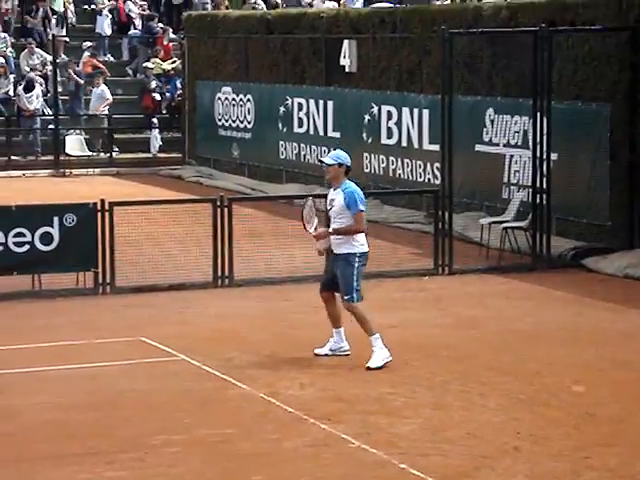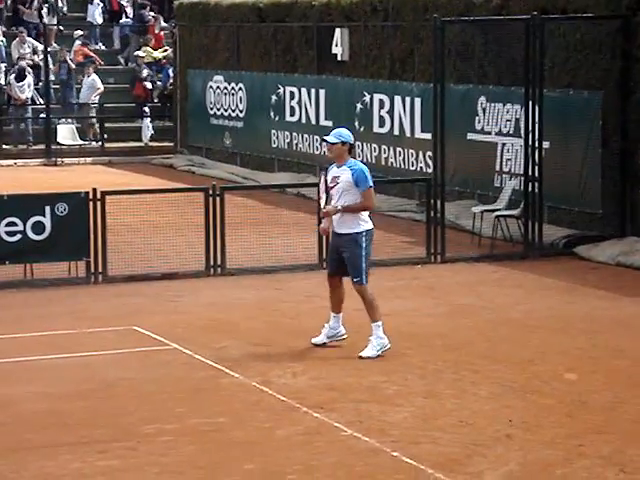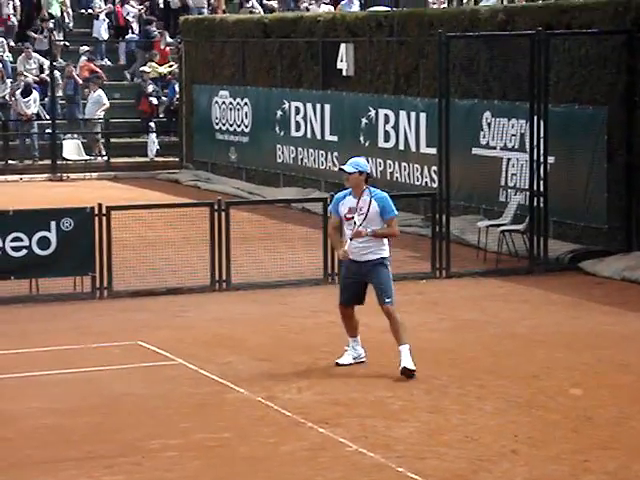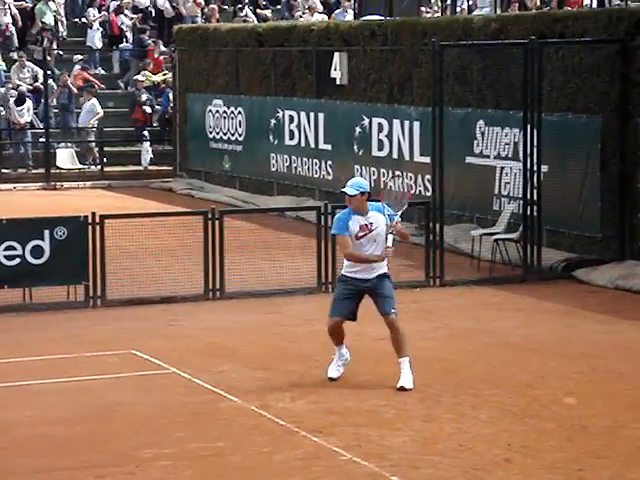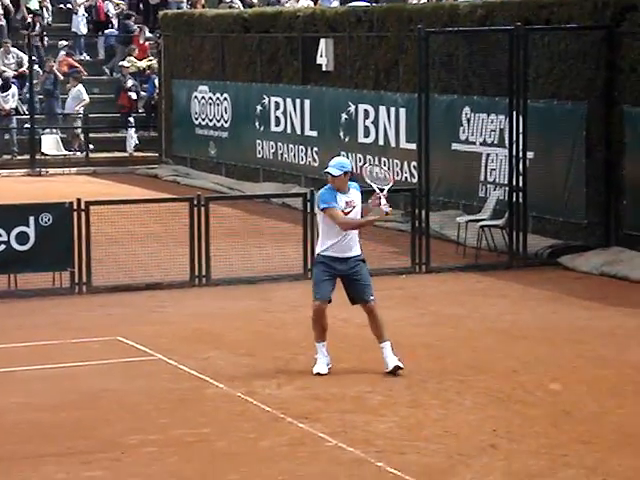
dt=0.2s
person 1, frame 1
left shoulder: (352, 192)
right shoulder: (332, 192)
left elbow: (360, 227)
left wrist: (330, 232)
right wrist: (326, 241)
left hip: (352, 254)
right hip: (336, 253)
left knee: (351, 303)
right knee: (327, 294)
left ankle: (380, 350)
right ankle: (338, 342)
person 1, frame 2
left shoulder: (358, 170)
right shoulder: (331, 170)
left elbow: (369, 203)
left wrist: (339, 209)
right wrist: (326, 220)
left hip: (357, 235)
right hip: (338, 234)
left knee: (360, 286)
right knee: (333, 279)
left ankle: (379, 339)
right ankle: (334, 327)
person 1, frame 3
left shoulder: (381, 198)
right shoulder: (339, 199)
left elbow: (394, 231)
right elbow: (333, 229)
left wrist: (368, 233)
right wrist: (340, 248)
left hip: (378, 261)
right hip: (352, 262)
left knee: (388, 308)
right knee: (345, 309)
left ankle: (406, 358)
right ankle: (355, 349)
person 1, frame 4
left shoulder: (381, 210)
right shoulder: (341, 219)
left elbow: (404, 236)
right elbow: (349, 254)
left wrist: (399, 232)
right wrist: (378, 257)
left hip: (379, 276)
right hip: (350, 278)
left knee: (392, 320)
right knee: (334, 323)
left ankle: (405, 371)
right ankle: (341, 353)
person 1, frame 5
left shoulder: (355, 189)
right shoulder: (325, 195)
left elbow: (364, 215)
right elbow: (344, 223)
left wrist: (373, 206)
right wrist: (373, 218)
left hip: (353, 259)
right hip: (326, 260)
left knee: (370, 307)
right knee: (318, 307)
left ankle: (388, 356)
right ankle: (322, 357)
